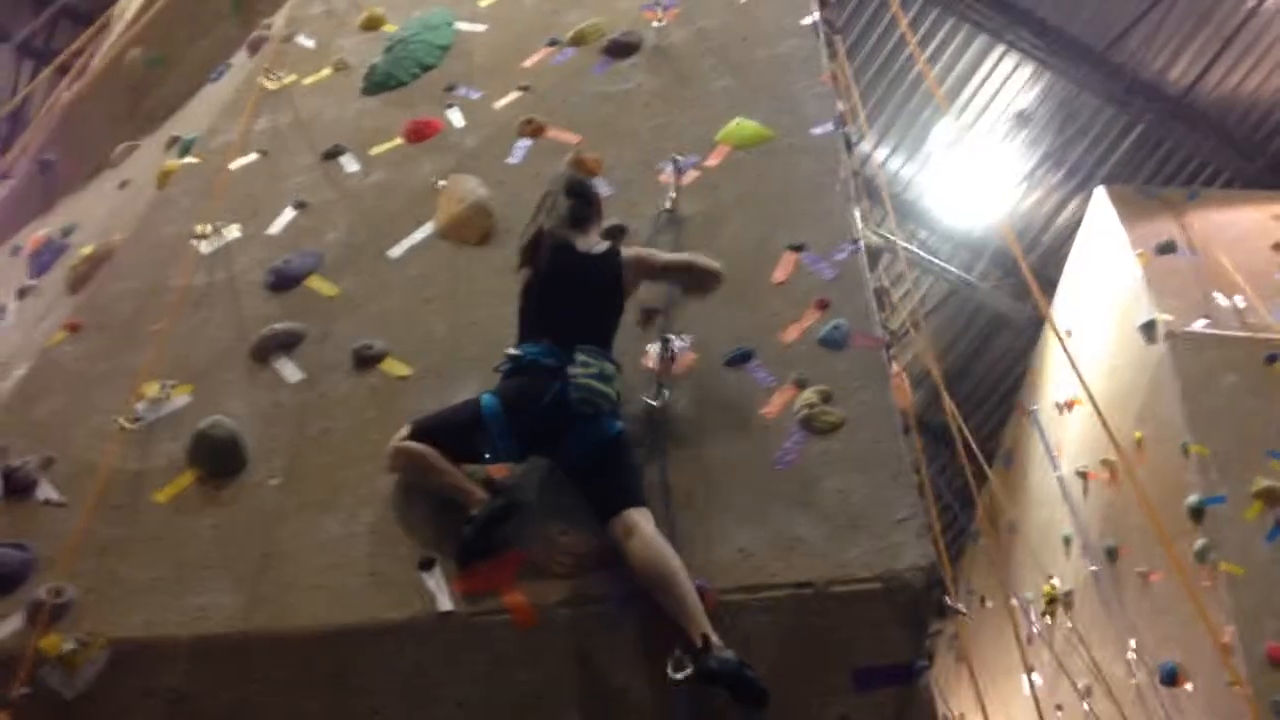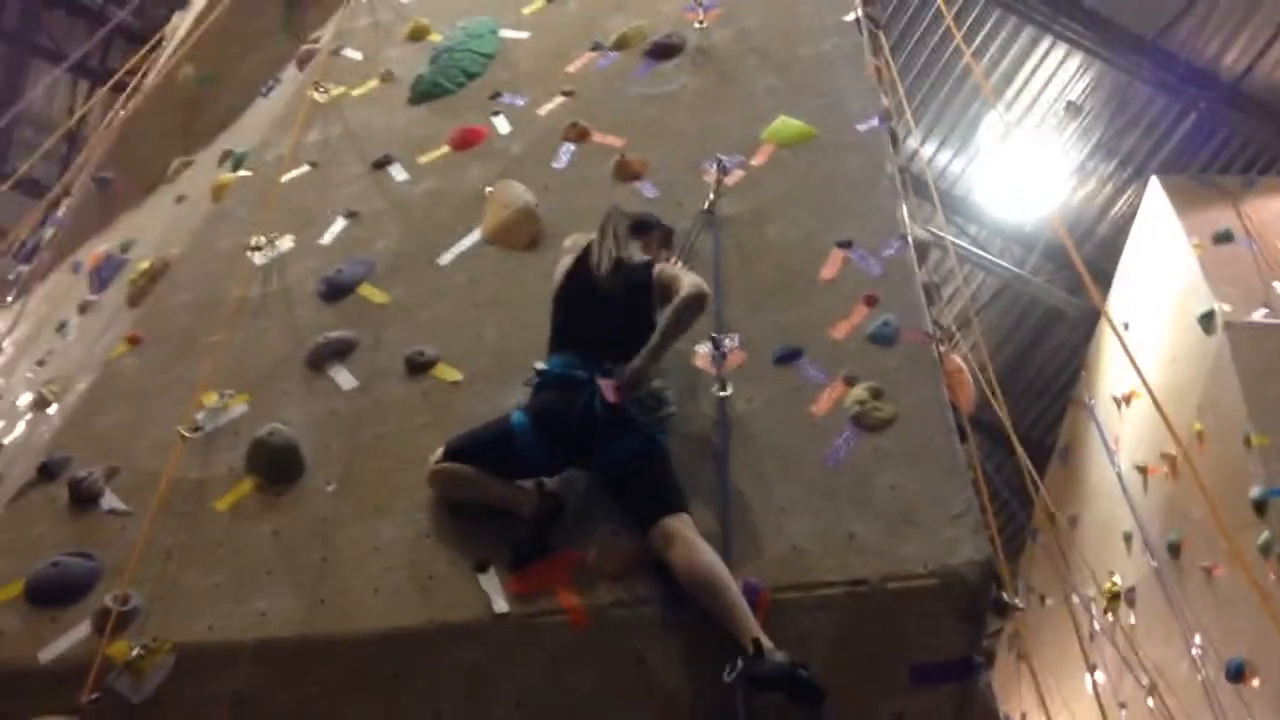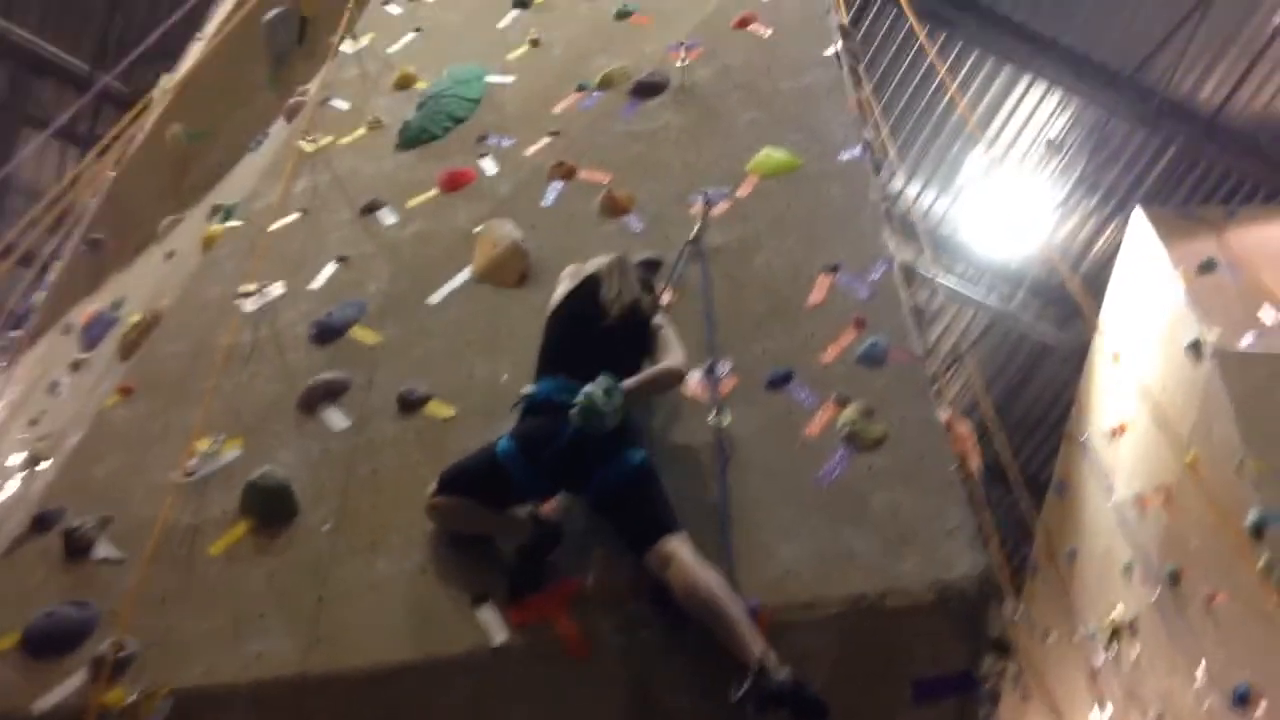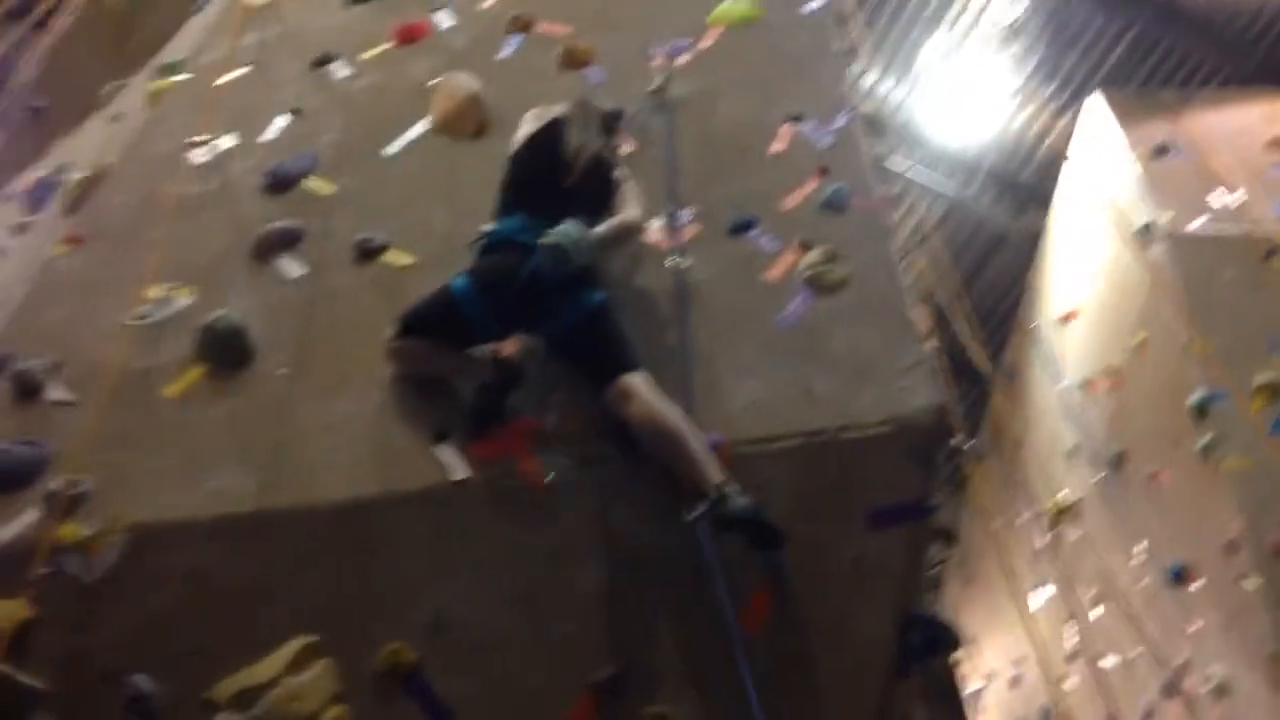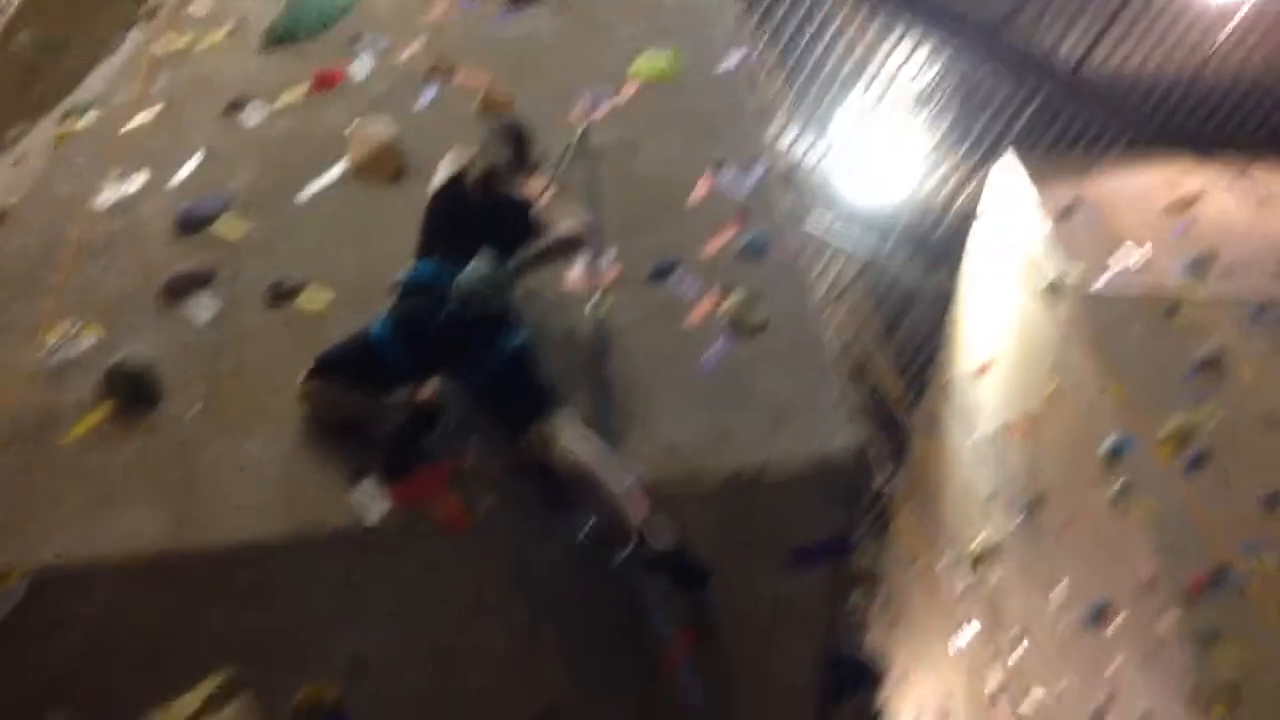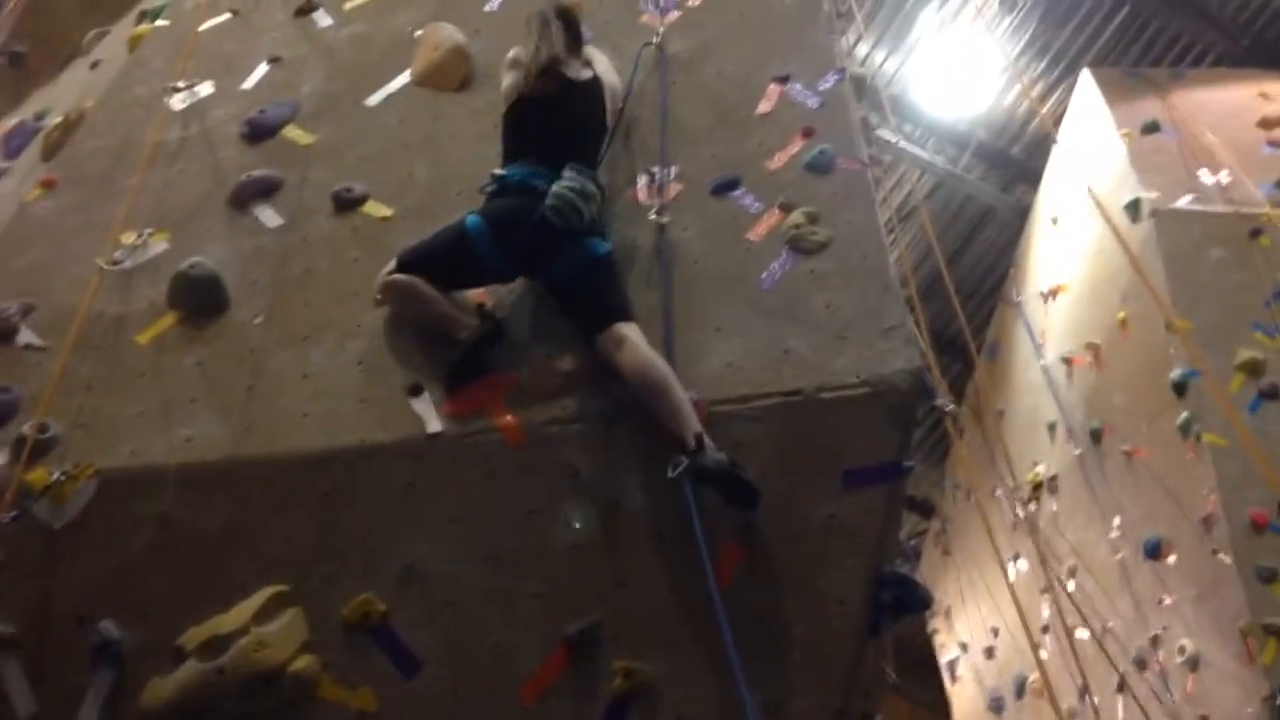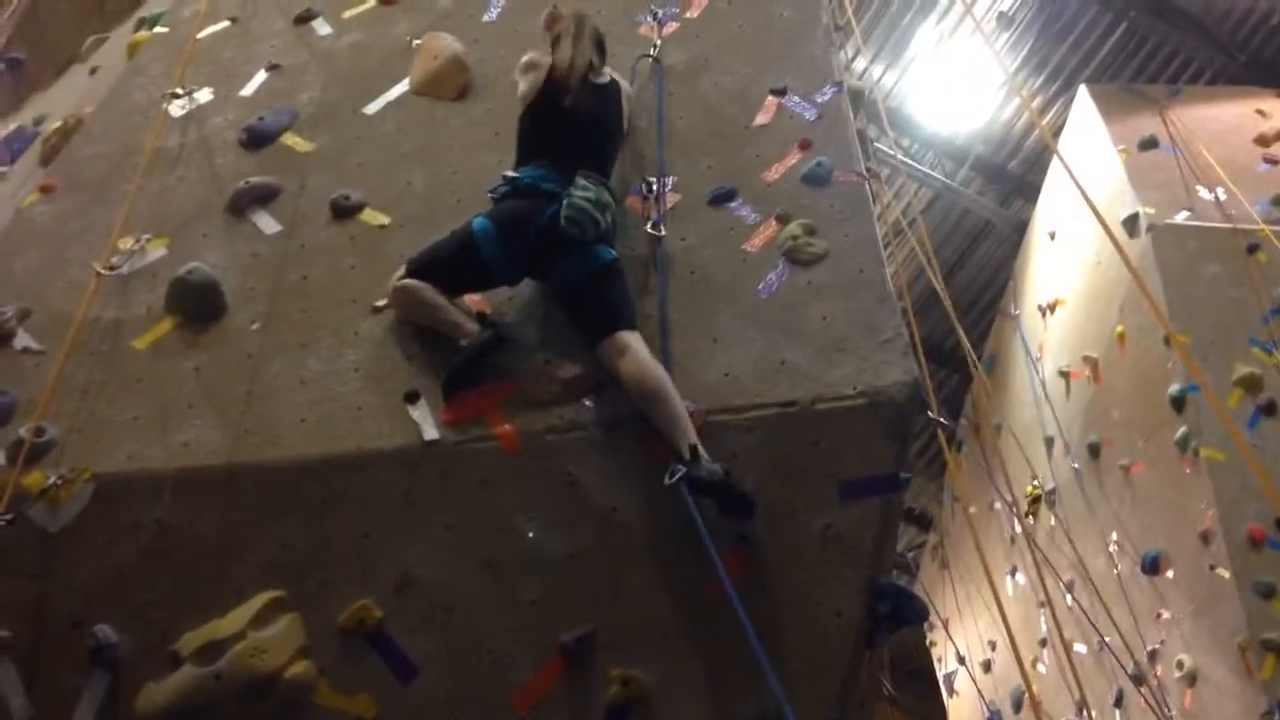
dt=0.7s
person 1, frame 1
left shoulder: (537, 248)
right shoulder: (625, 260)
right elbow: (711, 273)
left hip: (527, 395)
right hip: (591, 408)
left knee: (403, 447)
right knee: (636, 527)
left ankle: (481, 502)
right ankle: (709, 647)
person 1, frame 2
left shoulder: (574, 255)
right shoulder: (656, 274)
right elbow: (696, 292)
right wrist: (646, 362)
left hip: (556, 408)
right hip: (620, 418)
left knee: (442, 470)
right knee: (677, 534)
left ankle: (531, 503)
right ankle: (761, 651)
person 1, frame 3
left shoulder: (572, 286)
right shoulder: (650, 320)
right elbow: (675, 365)
left wrist: (610, 263)
right wrist: (620, 390)
left hip: (543, 431)
right hip: (606, 441)
left knee: (440, 502)
right knee: (672, 554)
left ankle: (529, 531)
right ankle: (766, 669)
person 1, frame 4
left shoulder: (537, 125)
right shoulder: (613, 171)
right elbow: (631, 220)
left wrist: (571, 112)
right wrist: (587, 240)
left hip: (502, 269)
right hip: (566, 281)
left knee: (402, 346)
right knee: (632, 390)
left ankle: (493, 369)
right ankle: (724, 495)
person 1, frame 5
left shoulder: (452, 175)
right shoulder: (523, 211)
right elbow: (573, 233)
right wrist: (510, 270)
left hip: (419, 314)
right hip: (482, 324)
left knee: (314, 389)
right knee: (554, 429)
left ankle: (409, 411)
right ankle: (641, 525)
person 1, frame 6
left shoulder: (518, 67)
right shoulder: (606, 87)
right wrist: (589, 51)
left hip: (512, 214)
right hip: (575, 226)
left knee: (393, 282)
right knee: (622, 339)
left ankle: (473, 328)
right ankle: (701, 449)
person 1, frame 7
left shoulder: (534, 68)
right shoulder: (620, 91)
left wrist: (558, 36)
left hip: (521, 216)
right hip: (585, 232)
left knee: (405, 286)
right knee: (625, 347)
left ankle: (473, 334)
right ankle: (697, 460)
